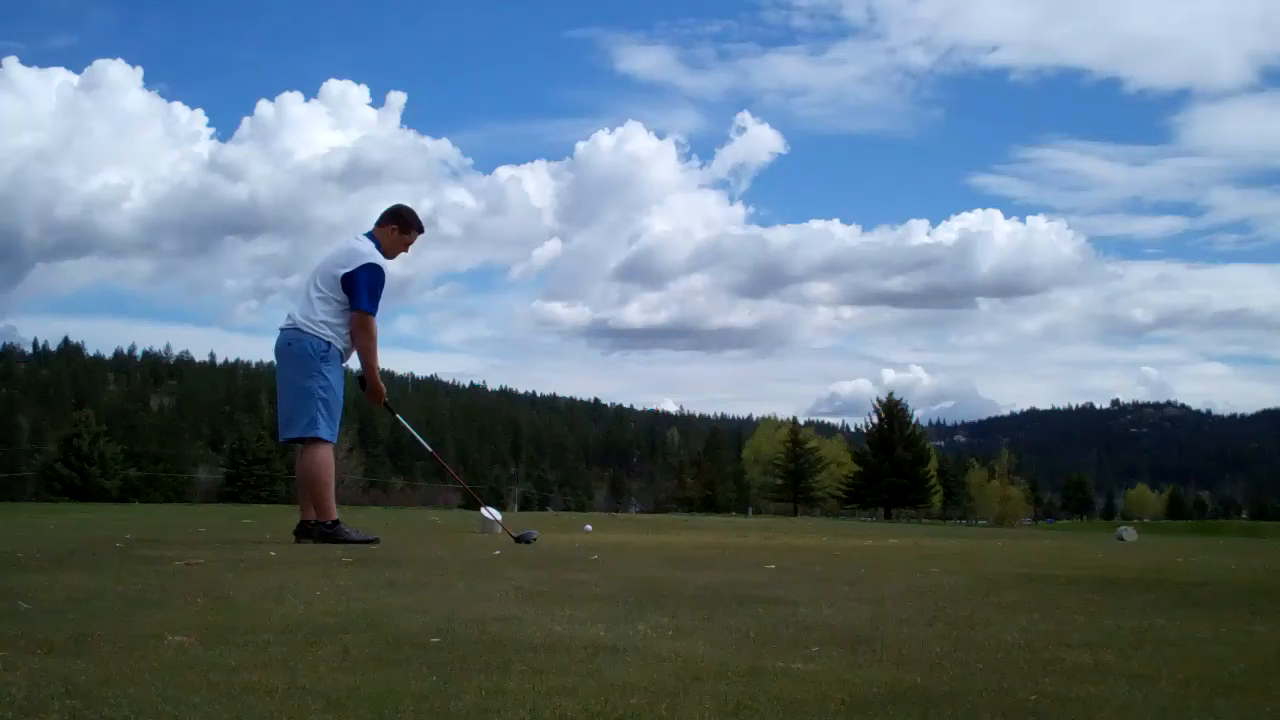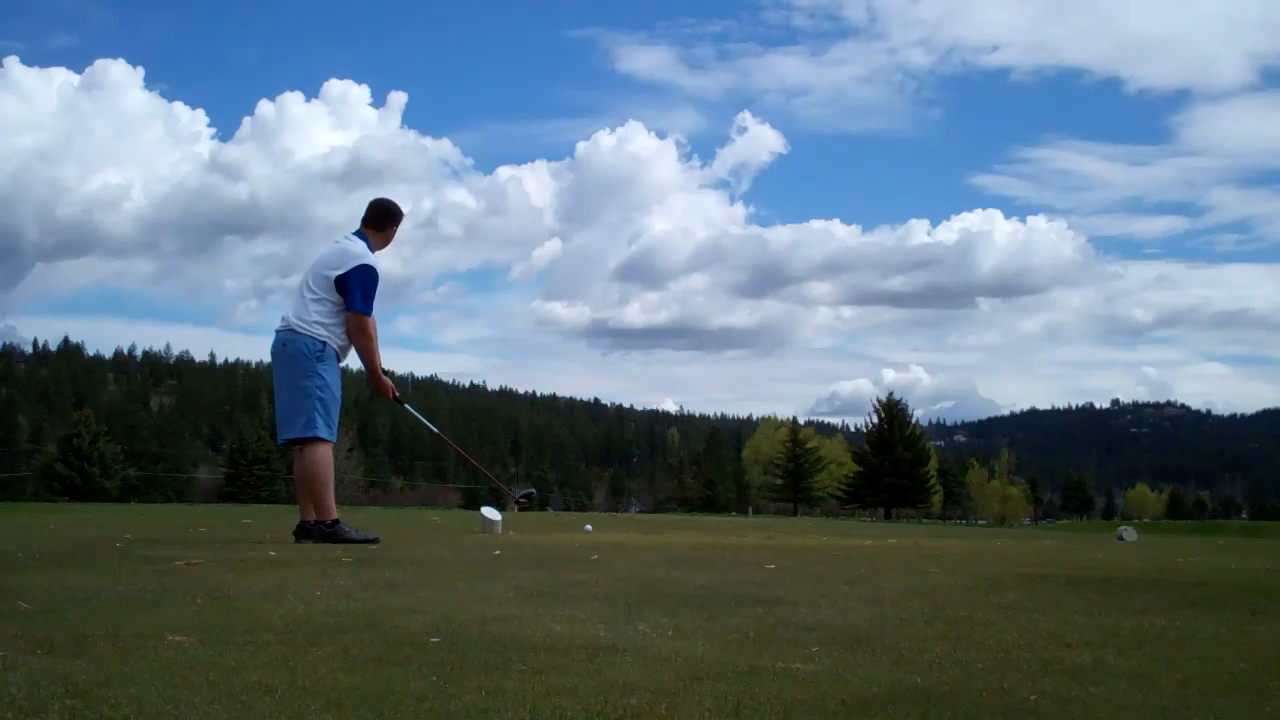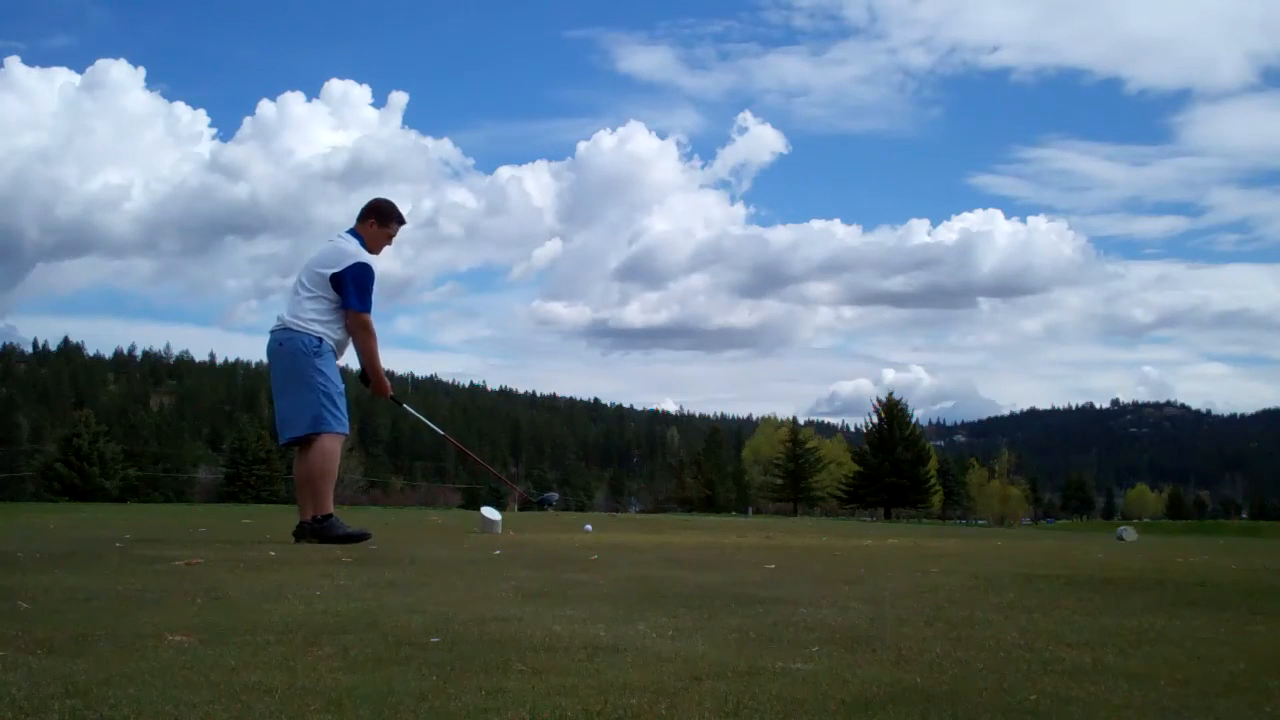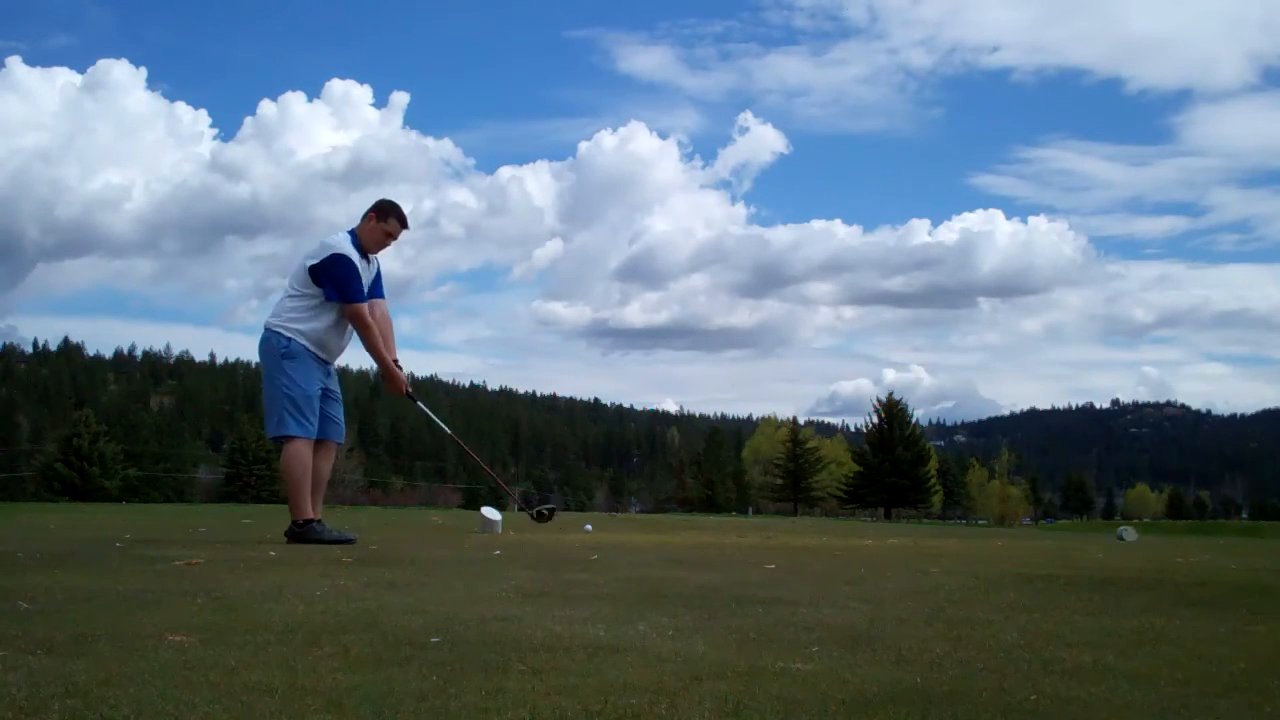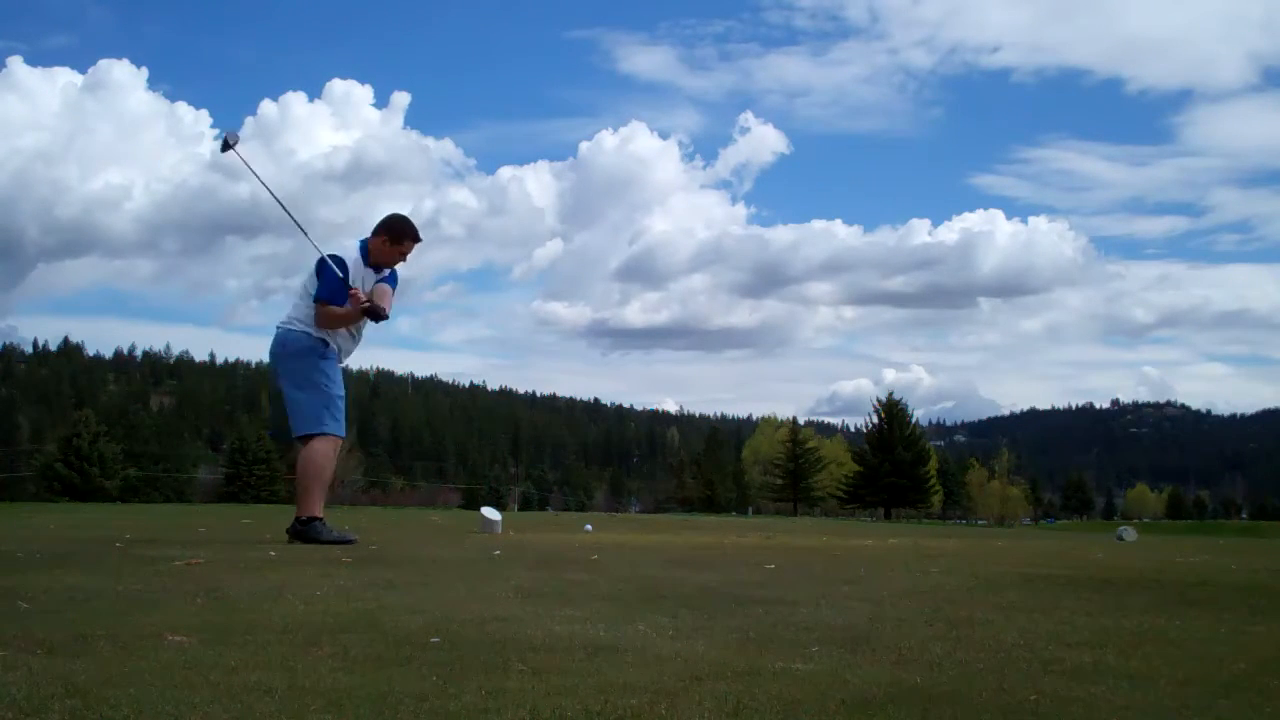
dt=0.7s
person 1, frame 1
left shoulder: (352, 248)
right shoulder: (370, 263)
right elbow: (363, 327)
left wrist: (369, 375)
right wrist: (374, 380)
left hip: (296, 341)
right hip: (314, 347)
left knee: (311, 437)
right knee: (320, 436)
left ankle: (309, 522)
right ankle: (328, 523)
person 1, frame 2
left shoulder: (342, 248)
right shoulder: (363, 263)
left elbow: (362, 323)
right elbow: (359, 328)
left wrist: (374, 369)
right wrist: (377, 376)
left hip: (293, 344)
right hip: (311, 348)
left knee: (308, 437)
right knee: (319, 436)
left ankle: (308, 522)
right ankle: (328, 523)
person 1, frame 3
left shoulder: (336, 247)
right shoulder: (357, 262)
left elbow: (349, 323)
right elbow: (362, 327)
left wrist: (367, 369)
right wrist: (378, 376)
left hip: (287, 343)
right hip: (307, 346)
left knee: (310, 437)
right knee: (330, 430)
left ankle: (308, 522)
right ankle: (322, 517)
person 1, frame 4
left shoulder: (370, 264)
right shoulder: (339, 255)
left elbow: (379, 313)
right elbow: (359, 320)
left wrist: (392, 360)
right wrist: (388, 369)
left hip: (316, 357)
right hip: (290, 347)
left knee: (327, 439)
right knee: (300, 434)
left ankle: (310, 521)
right ankle: (303, 523)
person 1, frame 5
left shoulder: (386, 273)
right shoulder: (339, 263)
left elbow: (382, 306)
right elbow: (325, 319)
left wrist: (368, 303)
right wrist: (358, 307)
left hip: (309, 352)
right hip: (307, 346)
left knee: (322, 436)
right knee: (324, 433)
left ankle: (305, 519)
right ankle: (309, 521)
